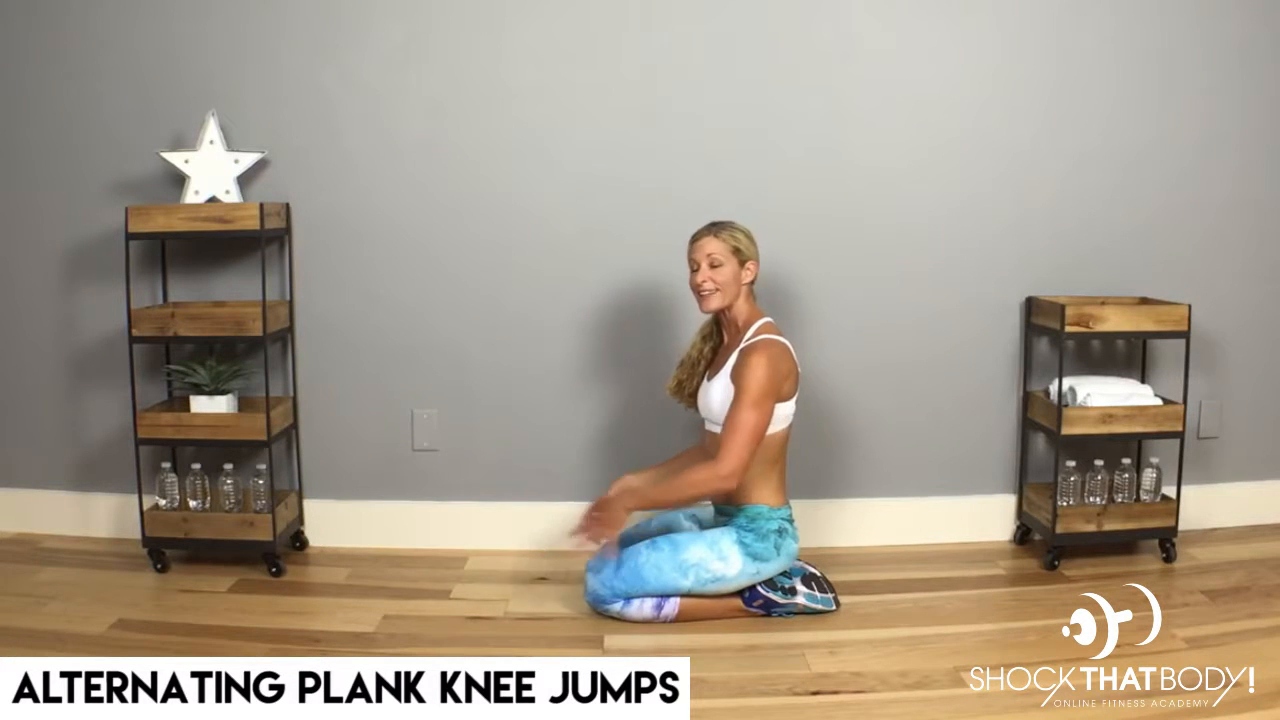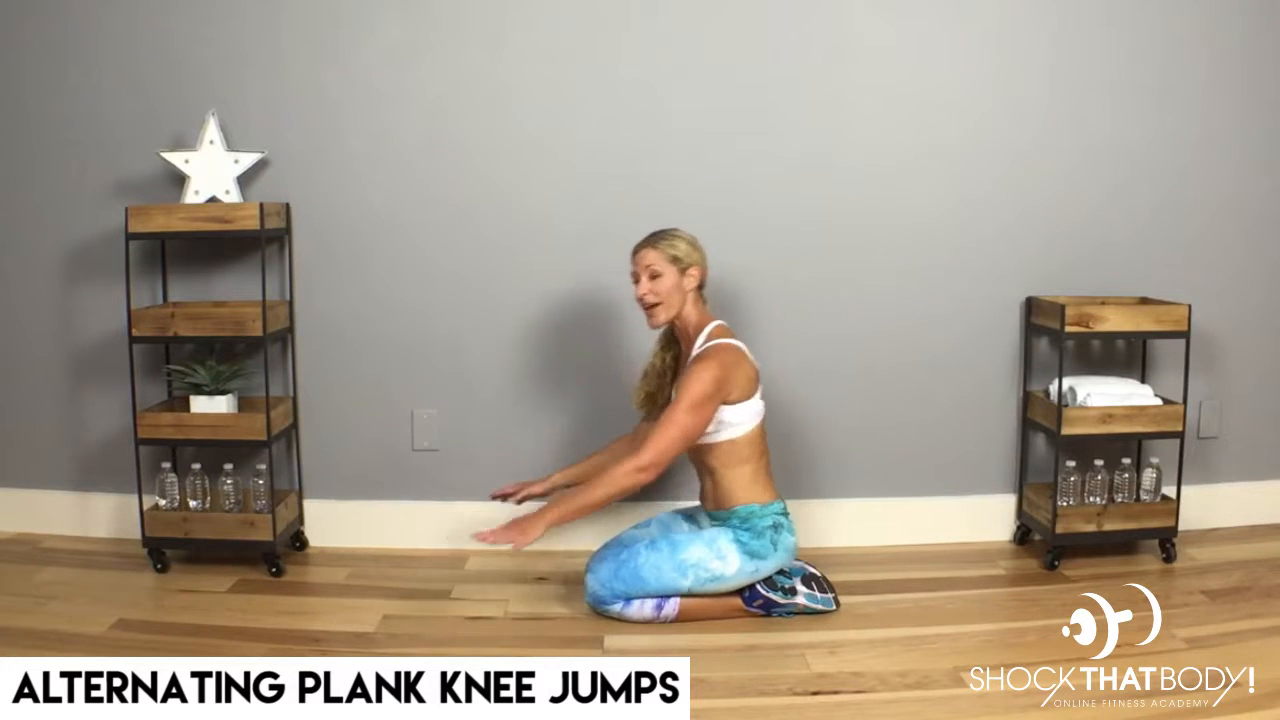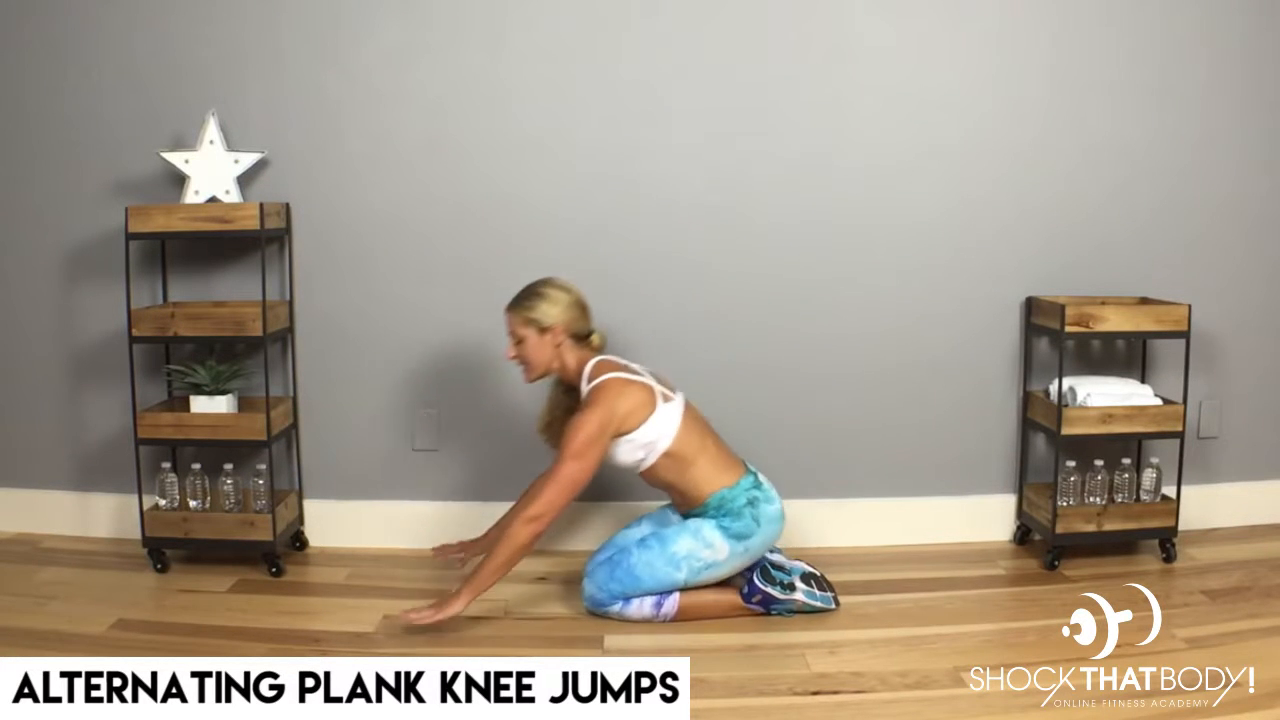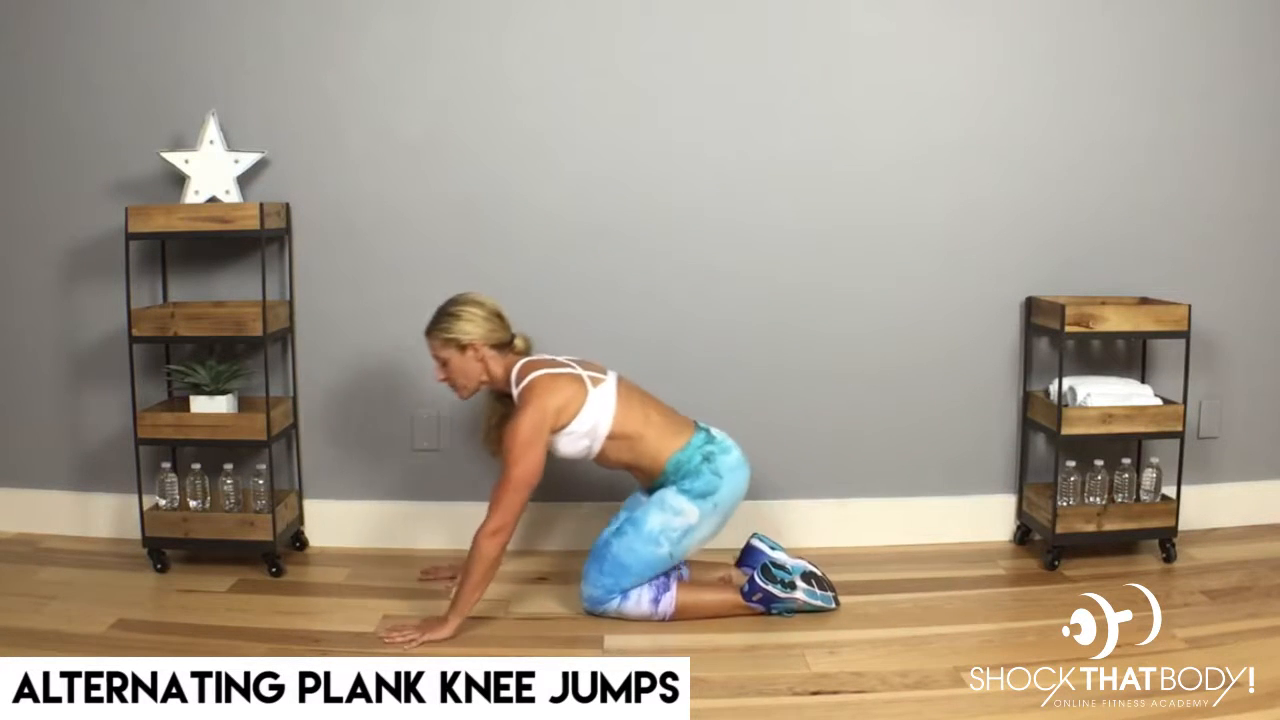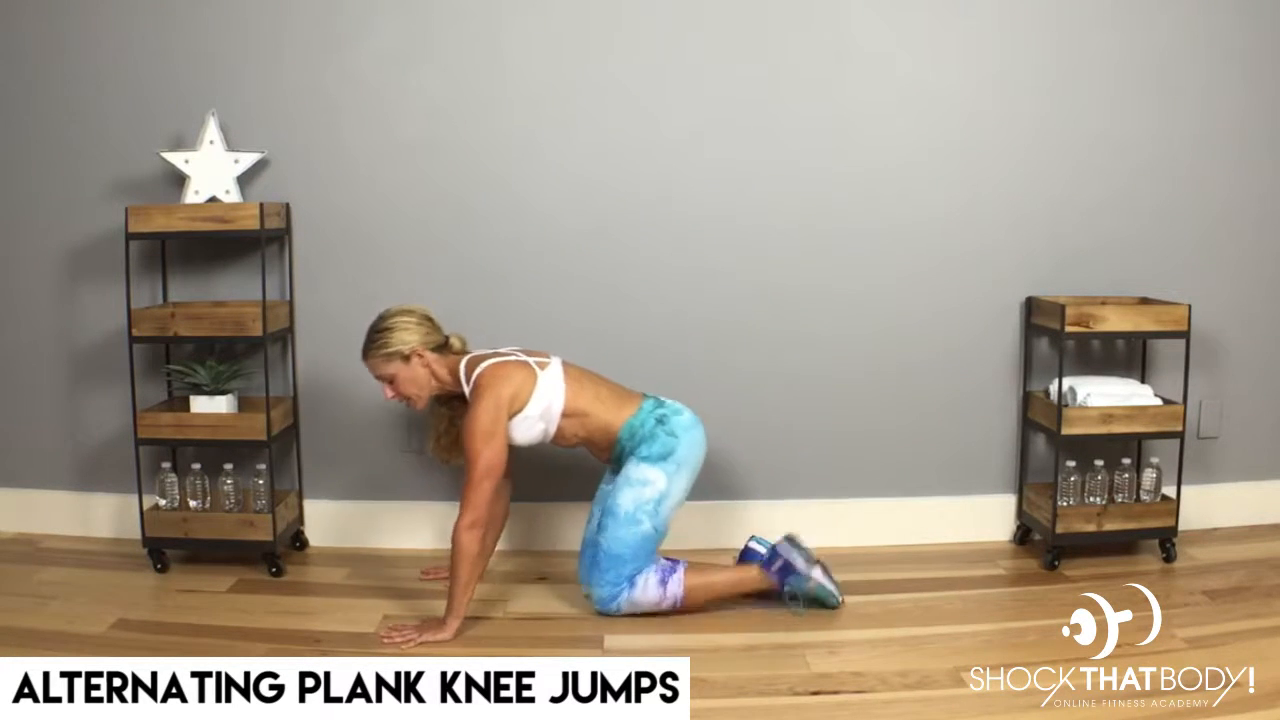
dt=0.4s
person 1, frame 1
left shoulder: (762, 354)
right shoulder: (720, 342)
left elbow: (724, 472)
left wrist: (630, 499)
right wrist: (630, 483)
left hip: (757, 534)
right hip: (725, 517)
left knee: (605, 587)
right knee: (606, 561)
left ankle: (758, 598)
right ankle: (765, 580)
person 1, frame 2
left shoulder: (714, 361)
right shoulder: (685, 348)
left elbow: (643, 466)
right elbow: (637, 440)
left wrist: (541, 521)
right wrist: (548, 484)
left hip: (752, 534)
right hip: (718, 520)
left knee: (605, 586)
right knee: (606, 566)
left ankle: (757, 598)
right ankle: (764, 572)
person 1, frame 3
left shoulder: (605, 401)
right shoulder: (597, 376)
left elbow: (538, 515)
right elbow: (549, 483)
left wrist: (463, 596)
right wrist: (488, 541)
left hip: (739, 513)
right hip: (717, 508)
left knee: (603, 591)
right knee: (607, 567)
left ankle: (754, 594)
right ankle: (750, 565)
person 1, frame 4
left shoulder: (534, 403)
right shoulder: (531, 374)
left elbow: (498, 525)
right elbow: (514, 499)
left wrist: (451, 620)
right wrist: (474, 566)
left hip: (704, 474)
right hip: (697, 462)
left knee: (602, 593)
right knee: (621, 568)
left ankle: (759, 593)
right ankle: (754, 569)
person 1, frame 5
left shoulder: (487, 395)
right shoulder: (476, 378)
left elbow: (471, 521)
right elbow: (498, 490)
left wrist: (450, 622)
right wrist: (475, 568)
left hip: (663, 435)
right hip: (639, 442)
left knee: (615, 596)
right knee: (599, 580)
left ankle: (776, 570)
right ankle: (756, 568)
